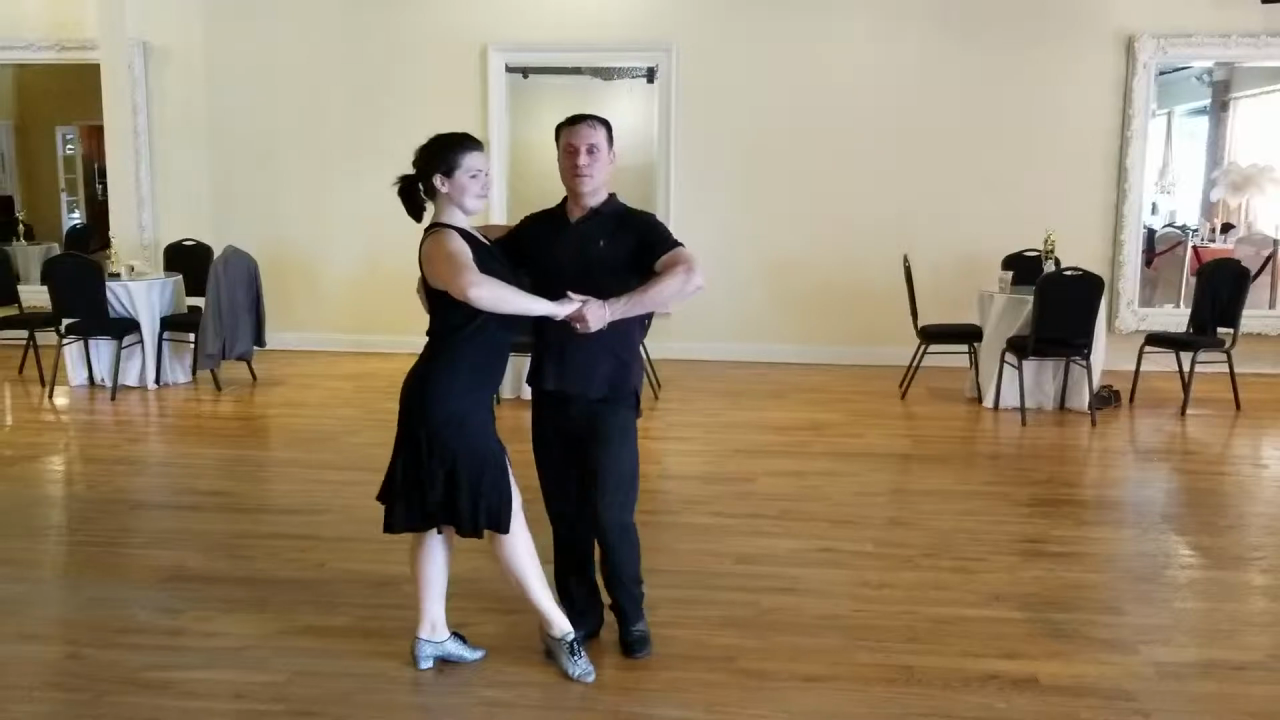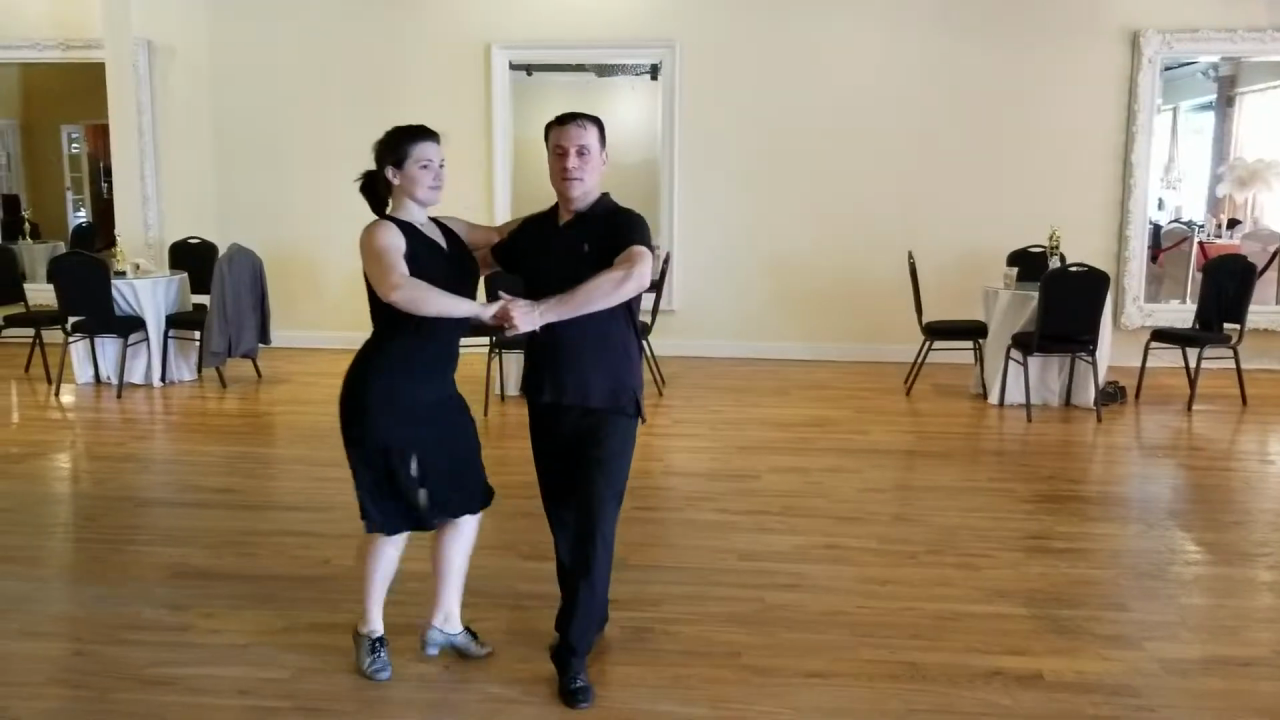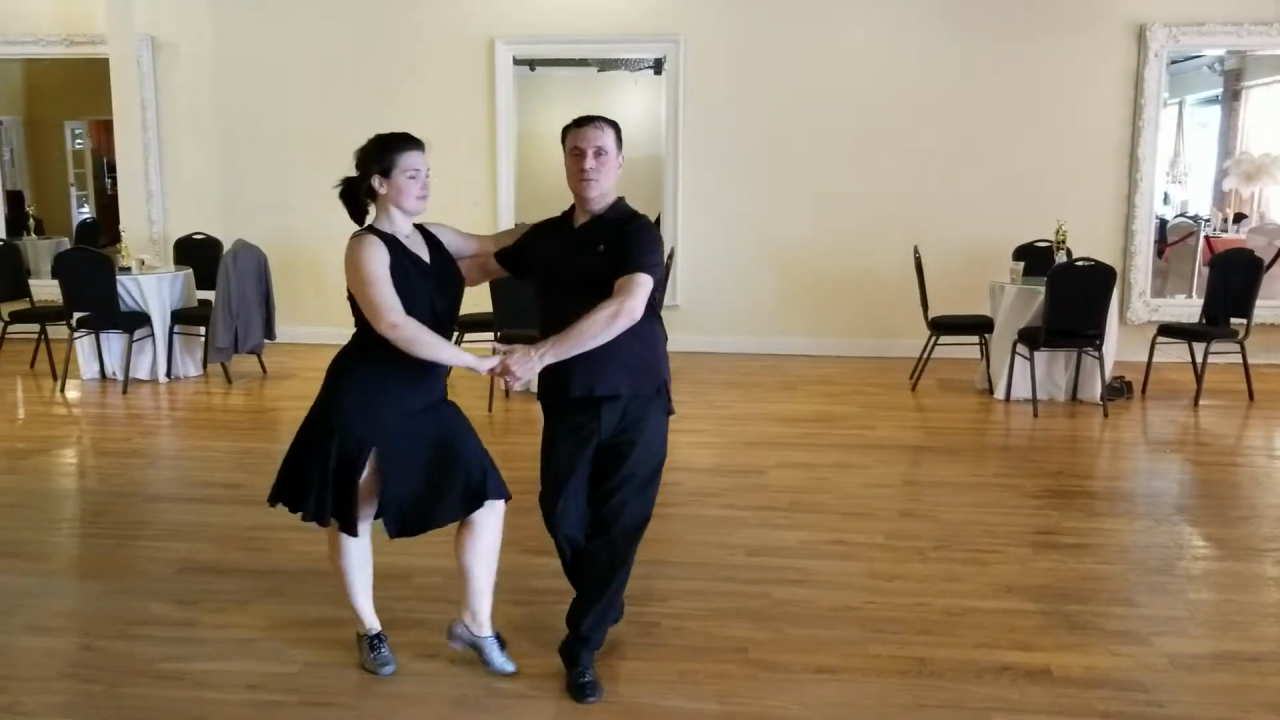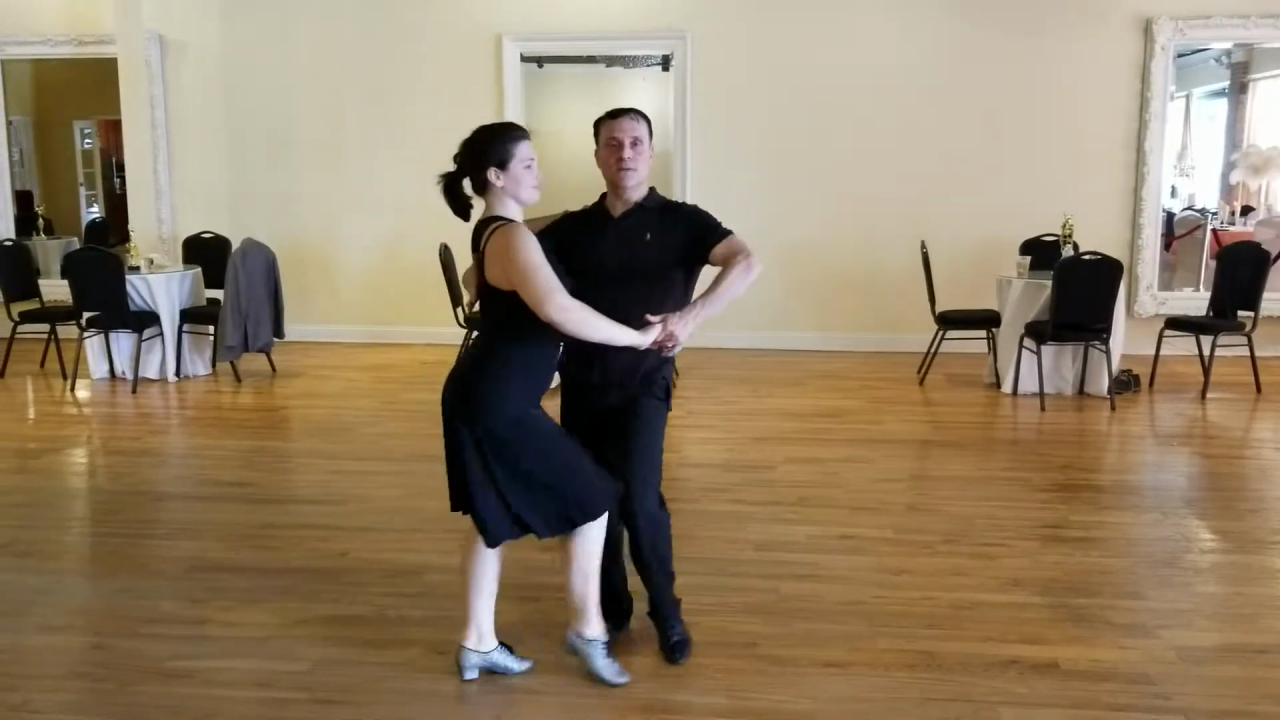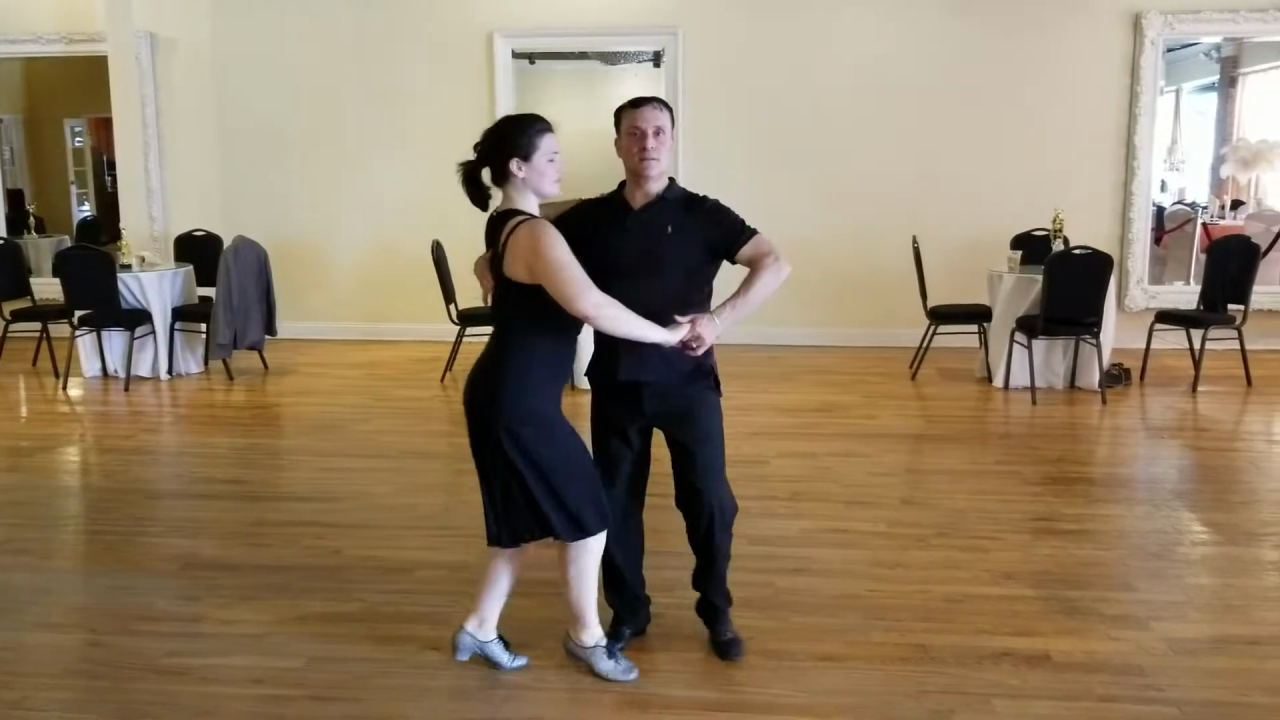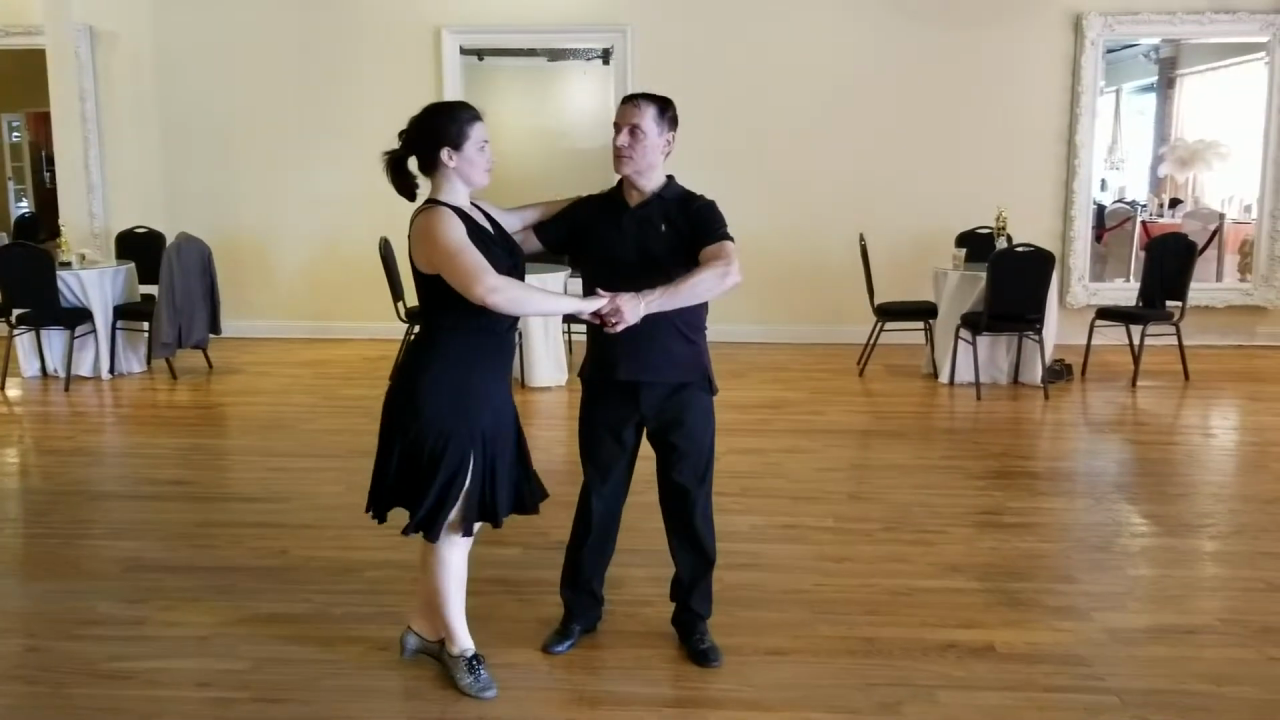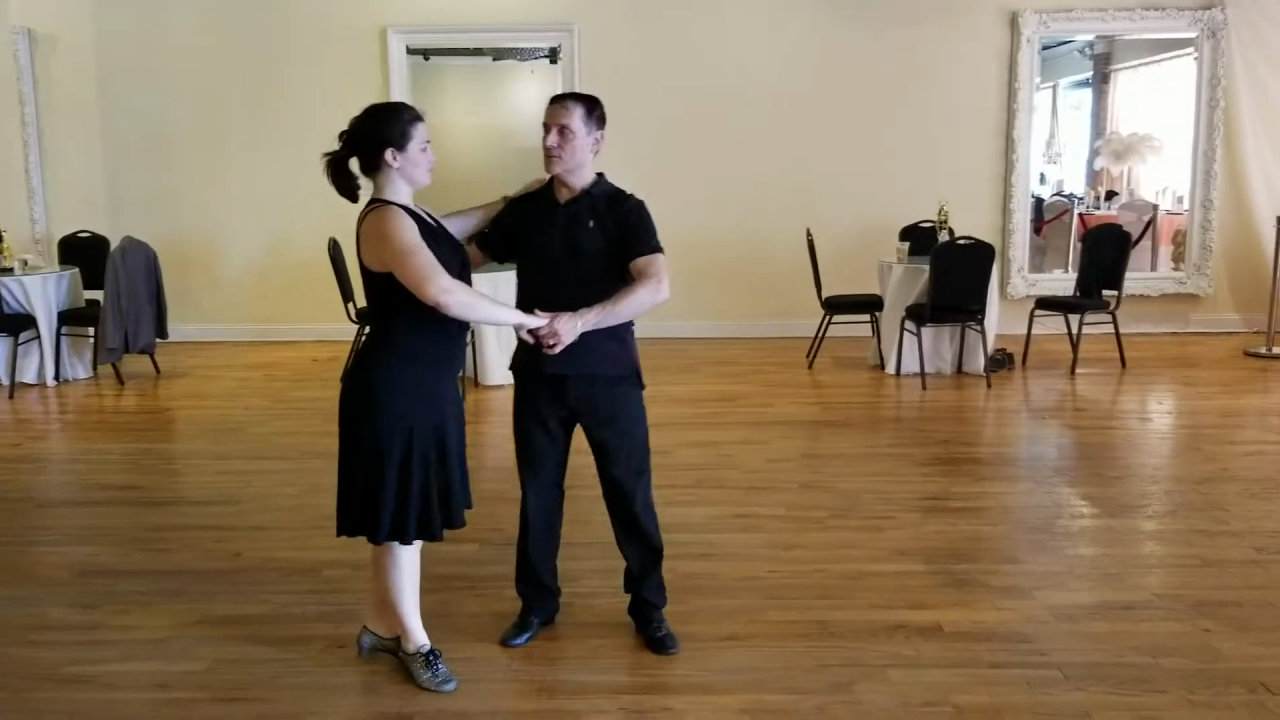
dt=0.7s
person 1, frame 1
left shoulder: (636, 227)
right shoulder: (536, 229)
left elbow: (690, 276)
left wrist: (610, 310)
left hip: (608, 394)
right hip: (550, 393)
left knee: (611, 510)
right knee: (565, 511)
left ankle: (630, 612)
right ankle: (580, 614)
person 1, frame 2
left shoulder: (624, 225)
right shoulder: (533, 230)
left elbow: (634, 277)
right elbow: (480, 257)
left wrist: (540, 311)
left hip: (608, 403)
right hip: (547, 400)
left knee: (594, 525)
right knee: (563, 520)
left ankle: (573, 653)
right ankle: (587, 615)
person 1, frame 3
left shoulder: (636, 232)
right shoulder: (545, 236)
left elbow: (627, 308)
right elbow: (480, 265)
left wrist: (538, 355)
left hip: (637, 402)
right hip: (569, 403)
left knee: (619, 526)
right knee: (563, 518)
left ankle: (582, 646)
right ankle: (602, 607)
person 1, frame 4
left shoulder: (680, 221)
right shoulder: (573, 227)
left elbow: (743, 264)
left wrist: (690, 315)
left hip: (641, 384)
right hip: (581, 384)
left knee: (637, 497)
left ankle: (665, 609)
right ankle: (610, 609)
person 1, frame 5
left shoulder: (703, 214)
right shoulder: (590, 217)
left elbow: (774, 263)
left wrist: (720, 317)
right wrist: (490, 269)
left hip: (688, 381)
right hip: (617, 384)
left knee: (709, 499)
right knee: (617, 502)
left ankle: (716, 609)
right ankle: (628, 612)
person 1, frame 6
left shoulder: (695, 211)
right shoulder: (588, 213)
left elbow: (727, 272)
right elbow: (513, 240)
left wrist: (642, 302)
left hip: (681, 384)
right hip: (609, 382)
left knee: (688, 502)
right knee: (599, 496)
left ankle: (693, 618)
right ankle: (580, 608)
person 1, frame 7
left shoulder: (624, 210)
right shoulder: (524, 210)
left elbow: (656, 287)
right elbow: (465, 256)
left wrist: (580, 321)
left hip: (608, 376)
right hip: (539, 376)
left knee: (629, 492)
right knee: (538, 490)
left ankle: (648, 606)
right ankle: (537, 602)
person 2, frame 1
left shoulder: (466, 236)
right shoulder: (442, 242)
right elbow: (474, 289)
right wrist: (553, 307)
left hip: (460, 396)
right hip: (446, 399)
left knee: (442, 515)
right knee: (503, 511)
left ankle: (432, 634)
right ankle: (558, 628)
person 2, frame 2
left shoulder: (448, 231)
right shoulder: (382, 234)
left elbow: (503, 239)
right elbow: (398, 290)
right wrist: (483, 311)
left hip: (436, 392)
right hip: (384, 394)
left knee: (463, 504)
right knee: (395, 517)
left ankle: (445, 622)
right ankle: (370, 631)
person 2, frame 3
left shoulder: (433, 238)
right shoulder: (367, 247)
left elbow: (491, 245)
right elbow: (394, 326)
right wrist: (477, 362)
left hip: (426, 402)
right hip: (363, 401)
left knee: (487, 498)
right knee: (353, 517)
left ankle: (476, 622)
right ankle: (369, 629)
person 2, frame 4
left shoulder: (498, 230)
right shoulder: (511, 238)
right elbow: (558, 310)
right wrist: (637, 338)
left hip: (487, 395)
right hip: (498, 403)
left knee: (498, 521)
right knee: (590, 502)
left ankle: (478, 643)
right ankle: (588, 630)
person 2, frame 5
left shoulder: (506, 224)
right shoulder: (535, 236)
right elbow: (589, 306)
right wrist: (665, 335)
left hip: (510, 391)
right hip: (518, 399)
left knee: (534, 521)
right knee: (584, 519)
left ankle: (479, 629)
right ankle: (587, 636)
person 2, frame 6
left shoulder: (472, 212)
right shoulder: (435, 222)
left elbow: (522, 219)
right elbow: (491, 292)
right wrist: (579, 304)
left hip: (481, 386)
right hip: (442, 391)
left knee: (461, 516)
right knee: (450, 520)
left ankle: (425, 628)
right ankle: (457, 645)
person 2, frame 7
left shoulder: (408, 214)
right shoulder: (385, 221)
left elbow: (447, 233)
right elbow: (443, 294)
left wrist: (507, 205)
right wrist: (524, 318)
left hip: (425, 386)
right hip: (394, 390)
left knee: (406, 516)
right knee: (400, 519)
left ankle: (381, 626)
right ankle: (413, 641)
